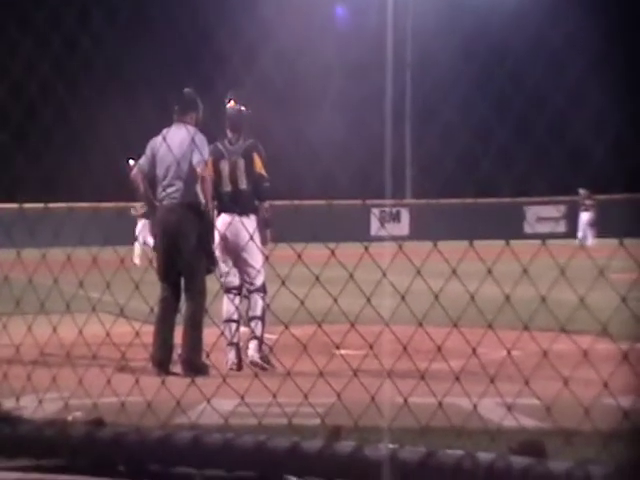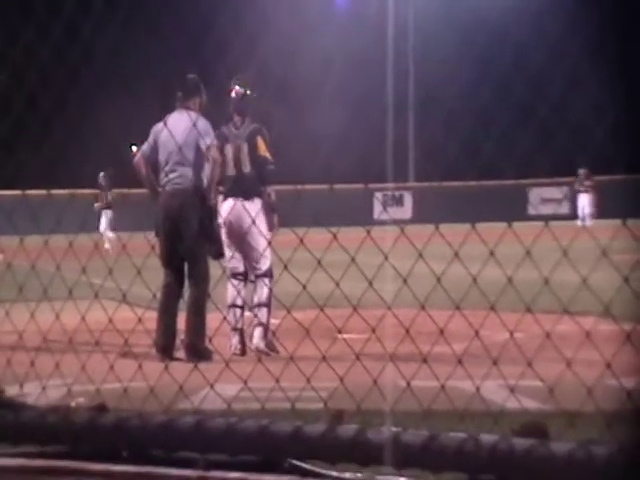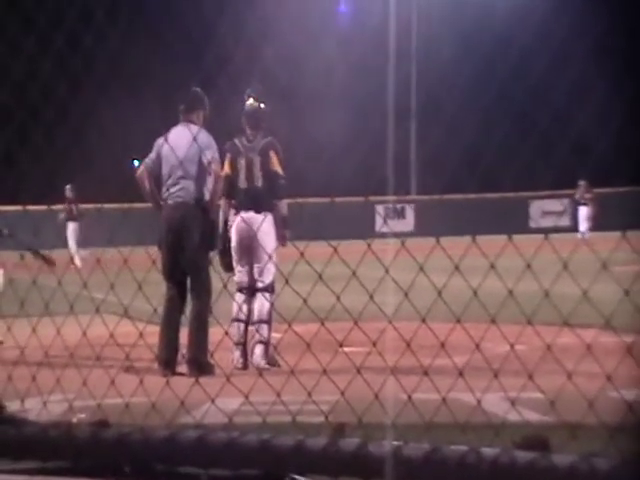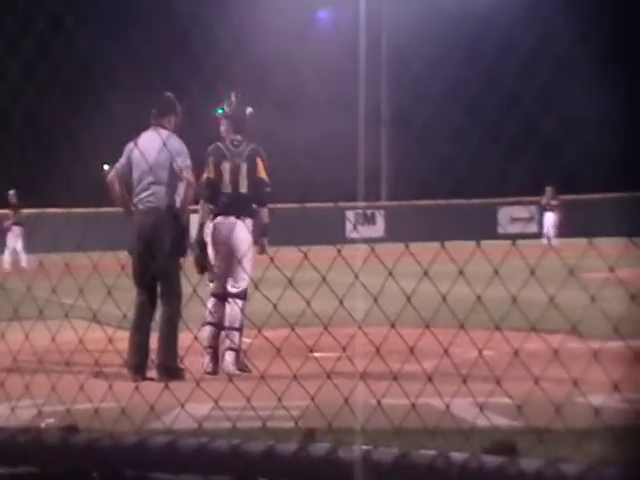
dt=0.5s
person 1, frame 1
left shoulder: (158, 140)
right shoulder: (195, 136)
left elbow: (137, 174)
right elbow: (203, 173)
left wrist: (154, 205)
right wrist: (208, 209)
left hip: (164, 215)
right hip: (188, 214)
left knee: (168, 289)
right knee: (194, 289)
left ankle: (161, 358)
right ankle: (191, 360)
person 1, frame 2
left shoulder: (161, 126)
right shoulder: (198, 122)
left elbow: (139, 160)
right elbow: (214, 156)
left wrist: (156, 192)
right wrist: (210, 191)
left hip: (167, 200)
right hip: (191, 199)
left knee: (171, 275)
right knee: (197, 275)
left ankle: (164, 344)
right ankle: (194, 346)
person 1, frame 3
left shoulder: (165, 139)
right shoulder: (201, 136)
left elbow: (142, 174)
right elbow: (216, 172)
left wrist: (159, 205)
right wrist: (212, 206)
left hip: (170, 215)
right hip: (193, 213)
left knee: (174, 289)
right knee: (199, 289)
left ankle: (166, 359)
right ankle: (197, 360)
person 1, frame 4
left shoulder: (135, 144)
right shoulder: (172, 141)
left elbow: (113, 179)
right elbow: (188, 180)
left wrist: (130, 209)
right wrist: (183, 213)
left hip: (141, 220)
right hip: (164, 219)
left knee: (144, 294)
right knee: (170, 294)
left ankle: (136, 364)
right ankle: (166, 365)
person 2, frame 1
left shoulder: (215, 151)
right shoulder: (252, 148)
right elbow: (262, 190)
left wrist: (209, 228)
right wrist: (266, 225)
left hip: (223, 222)
right hip: (247, 221)
left knee: (230, 287)
right knee: (256, 285)
left ankle: (232, 351)
right ankle: (255, 345)
person 2, frame 2
left shoulder: (221, 136)
right shoulder: (256, 132)
right elbow: (266, 175)
right wrist: (272, 210)
left hip: (228, 206)
right hip: (253, 205)
left knee: (235, 274)
right knee: (262, 271)
left ankle: (236, 337)
right ankle: (260, 332)
person 2, frame 3
left shoulder: (232, 148)
right shoulder: (269, 146)
left elbow: (225, 192)
right elbow: (278, 189)
left wrist: (225, 227)
right wrist: (284, 224)
left hip: (239, 220)
right hip: (263, 219)
left knee: (242, 286)
right knee: (264, 285)
left ankle: (239, 351)
right ankle: (260, 349)
person 2, frame 4
left shoulder: (215, 152)
right shoulder: (254, 153)
left elbow: (206, 196)
right elbow: (262, 197)
left wrist: (200, 231)
right wrist: (264, 232)
left hip: (218, 224)
right hip: (243, 225)
left knee: (217, 290)
right knee: (237, 291)
left ankle: (210, 355)
right ankle: (231, 355)
